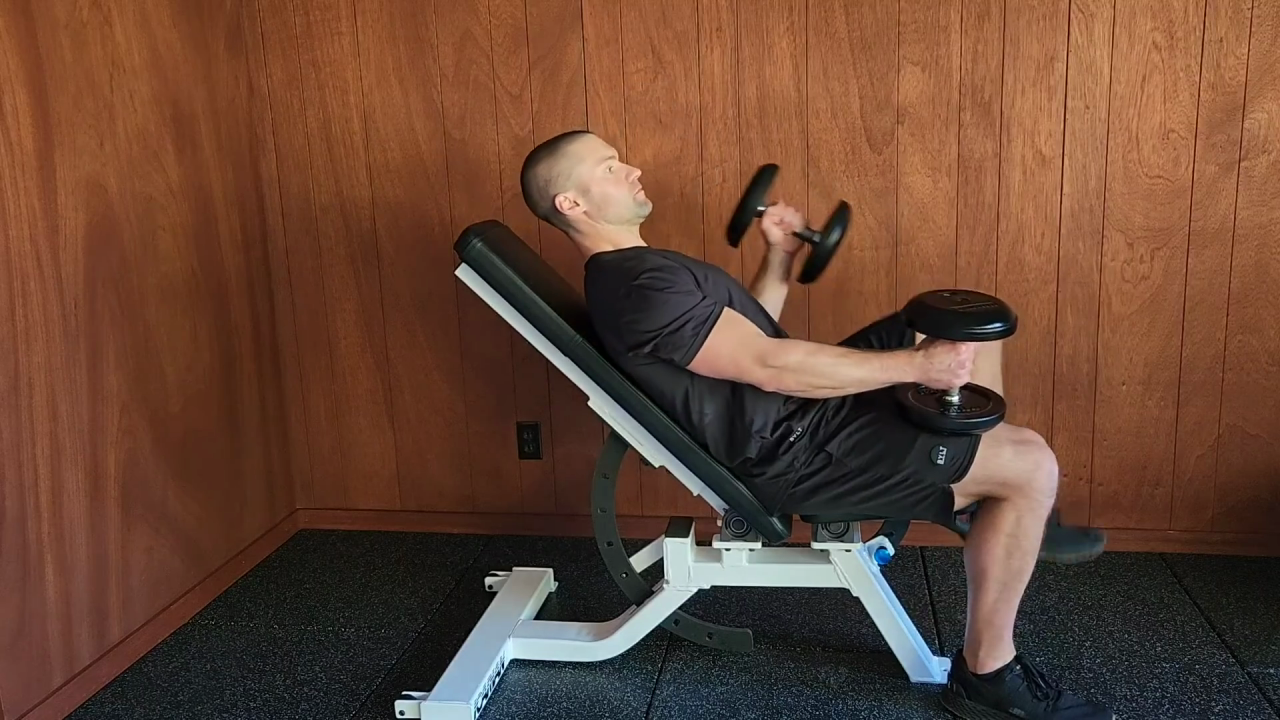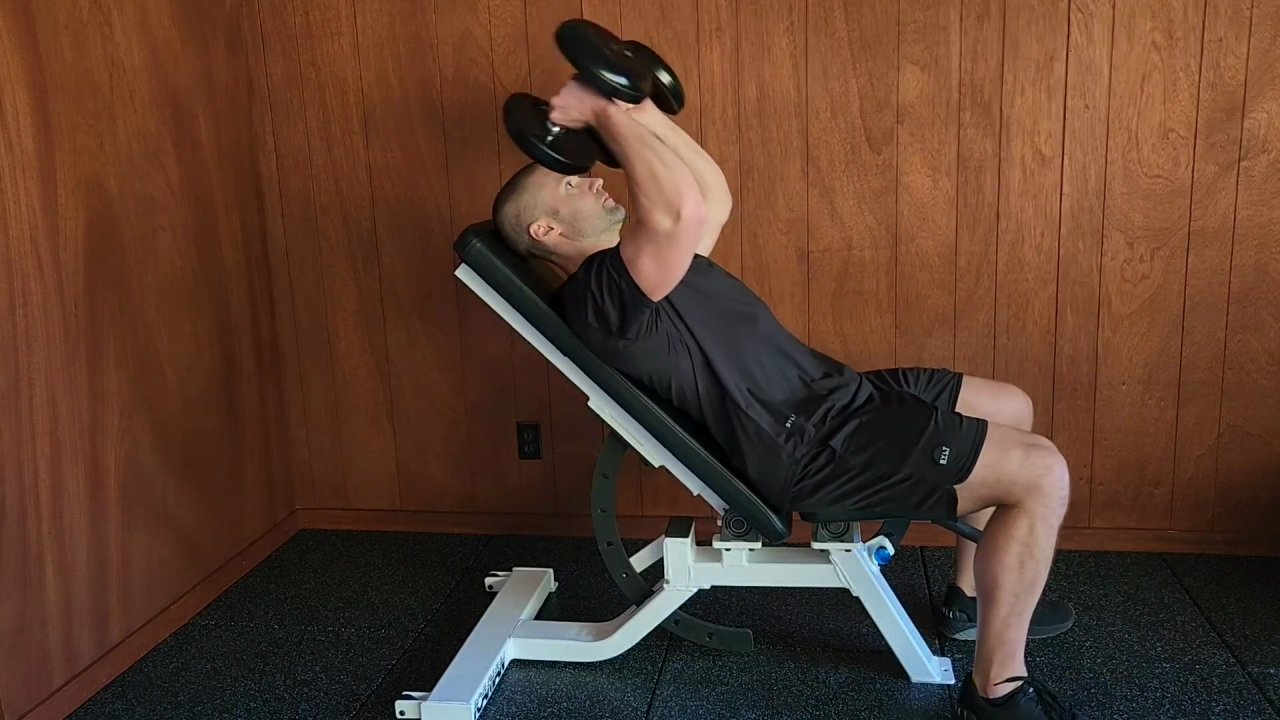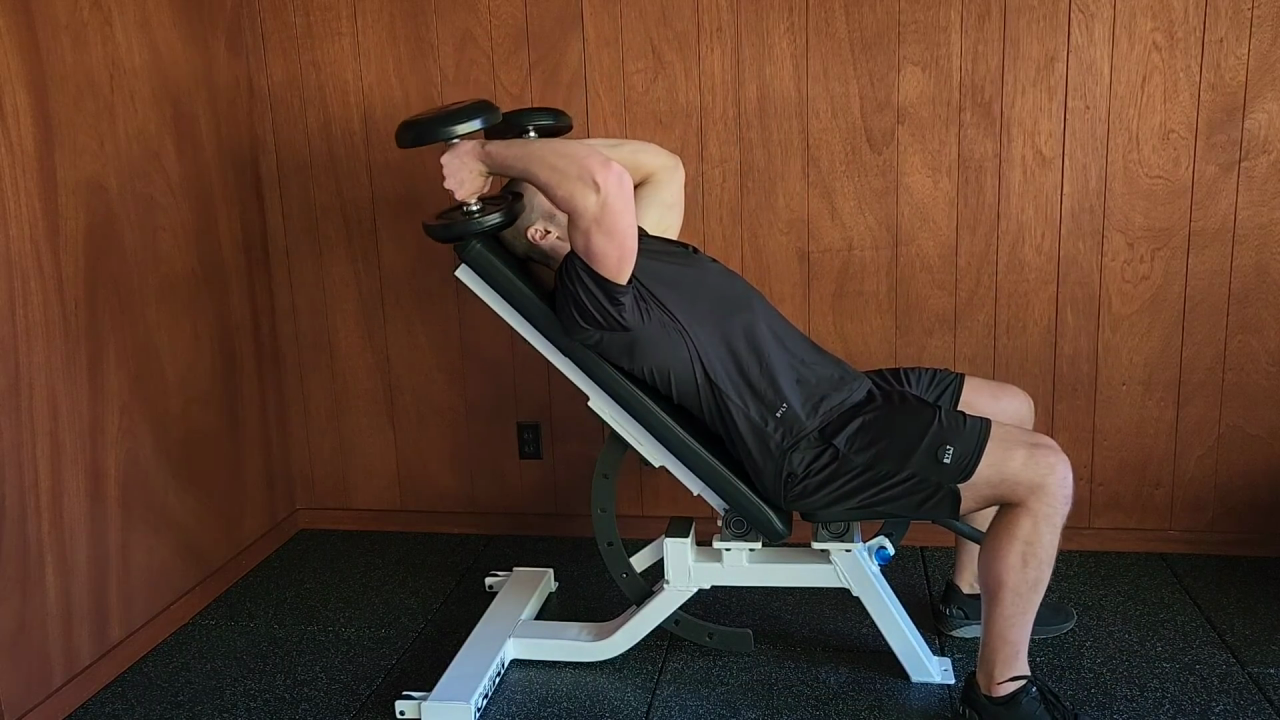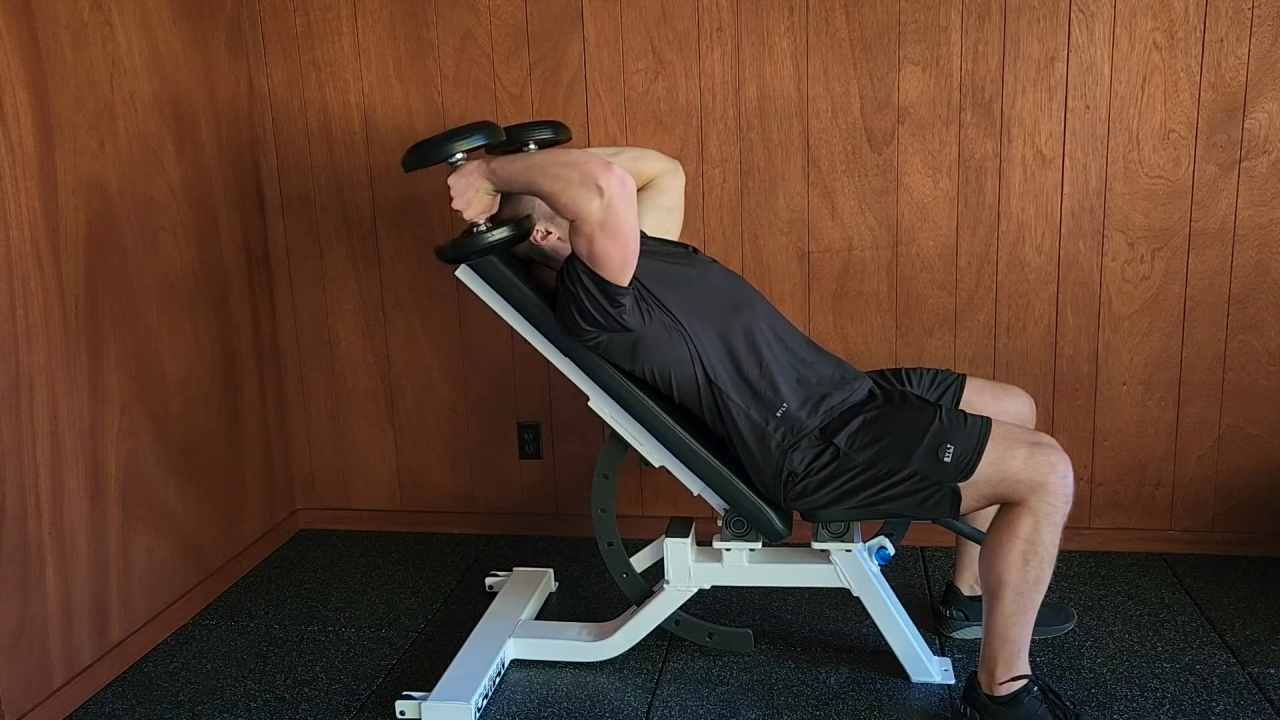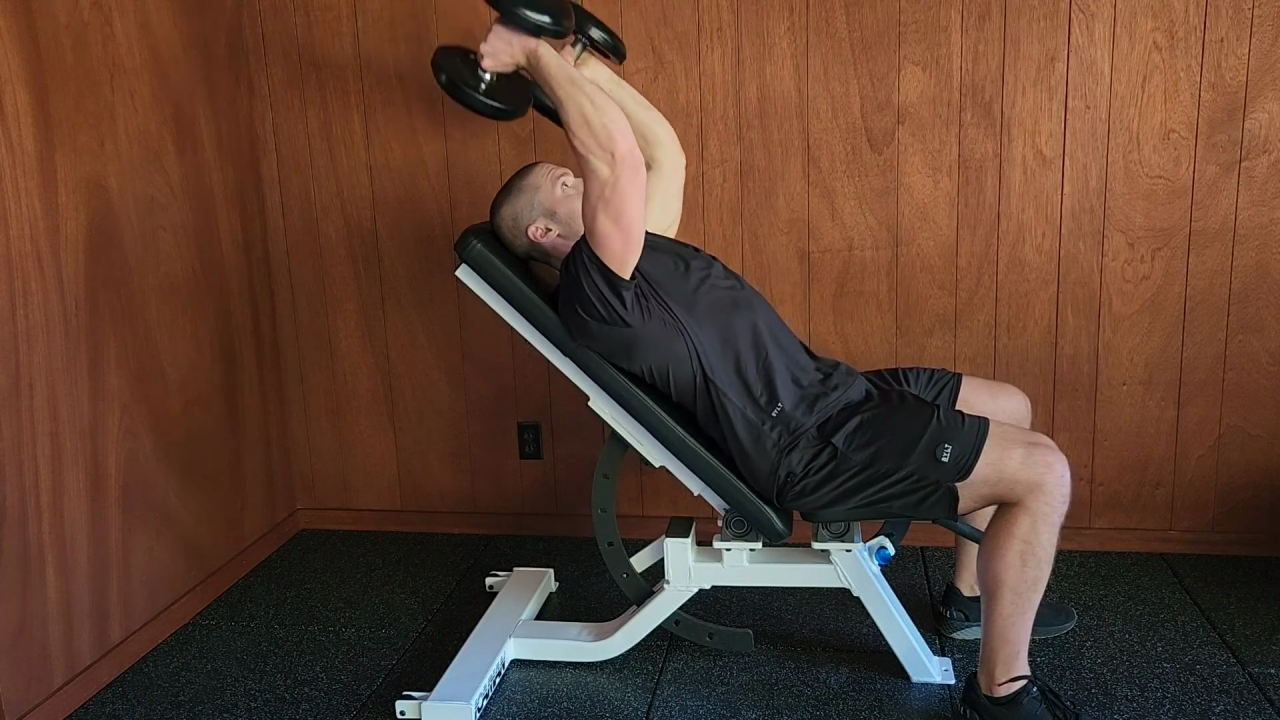
dt=1s
person 1, frame 1
left shoulder: (641, 268)
right shoulder: (635, 288)
right elbow: (768, 366)
left wrist: (777, 259)
right wrist: (915, 365)
left hip: (797, 406)
right hip: (792, 450)
right knee: (1031, 466)
left ankle: (1009, 521)
right ankle: (986, 672)
person 1, frame 2
left shoulder: (626, 267)
right shoulder: (601, 293)
left elbow: (714, 201)
right elbow: (685, 210)
left wrist: (640, 113)
right wrist: (604, 114)
left hip: (826, 393)
right hip: (810, 447)
left knee: (1012, 408)
right knee: (1041, 473)
left ankle: (973, 596)
person 1, frame 3
left shoulder: (626, 250)
right shoulder: (591, 294)
left elbow: (664, 166)
right elbow: (603, 178)
left wrist: (538, 151)
right wrist: (491, 153)
left hip: (834, 394)
right hip: (814, 445)
left knee: (1011, 409)
right knee: (1043, 472)
left ankle: (970, 594)
person 1, frame 4
left shoulder: (623, 253)
right shoulder: (591, 295)
left elbow: (664, 171)
right elbow: (606, 181)
left wrist: (546, 162)
right wrist: (495, 169)
left hip: (834, 394)
right hip: (815, 445)
left knee: (1013, 409)
right knee: (1043, 472)
left ankle: (970, 596)
person 1, frame 5
left shoulder: (627, 255)
right shoulder: (594, 289)
left elbow: (665, 156)
right elbow: (616, 153)
left wrist: (591, 72)
right wrist: (535, 55)
left hip: (825, 394)
right hip: (811, 447)
left knee: (1009, 406)
right knee: (1041, 472)
left ankle: (971, 595)
